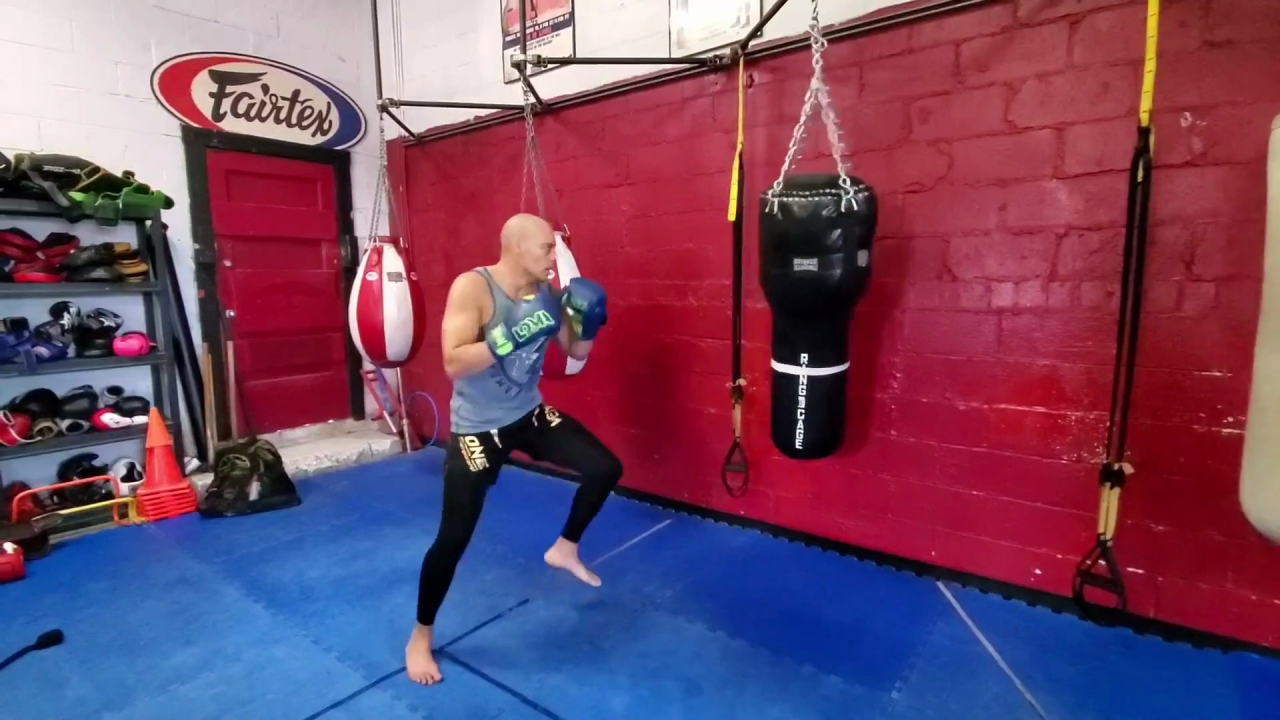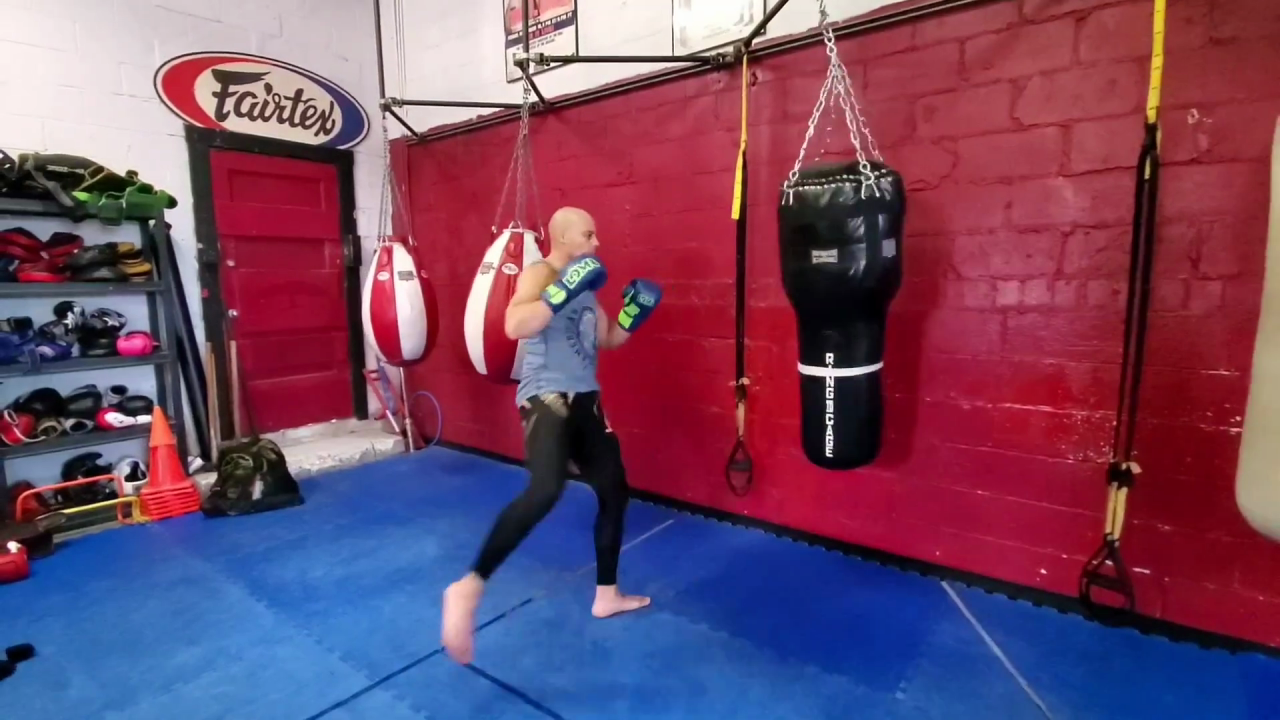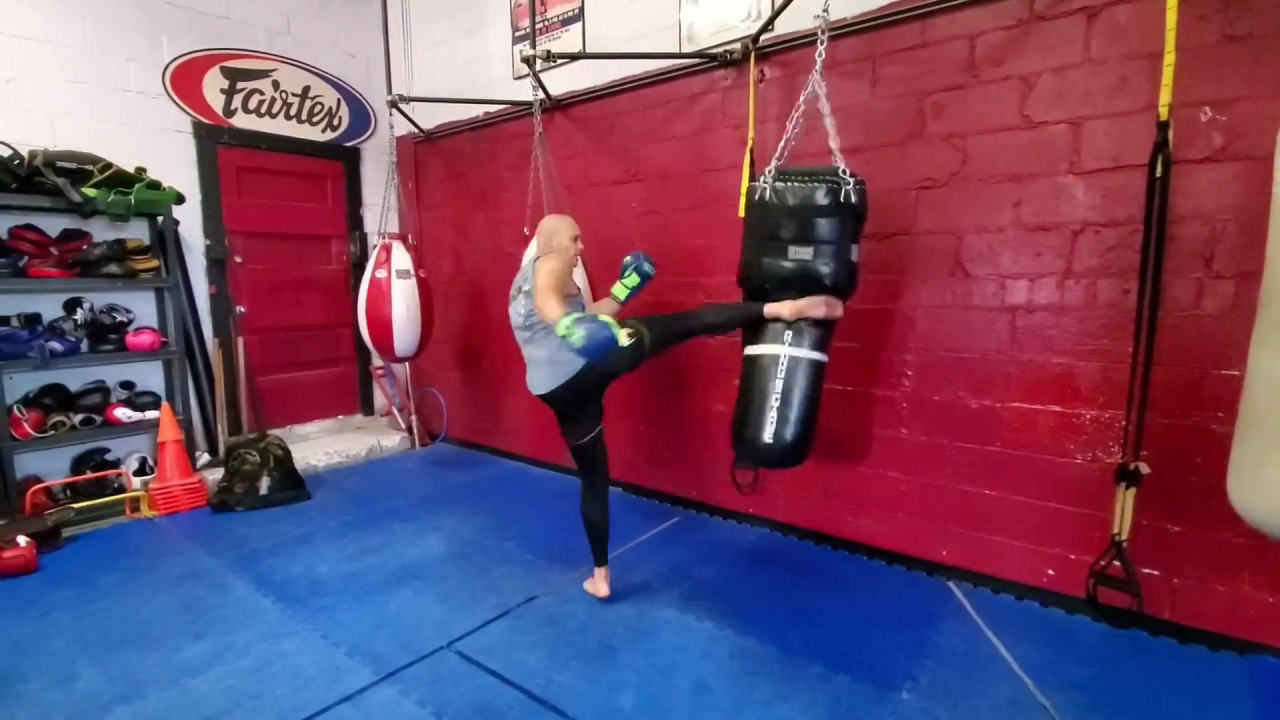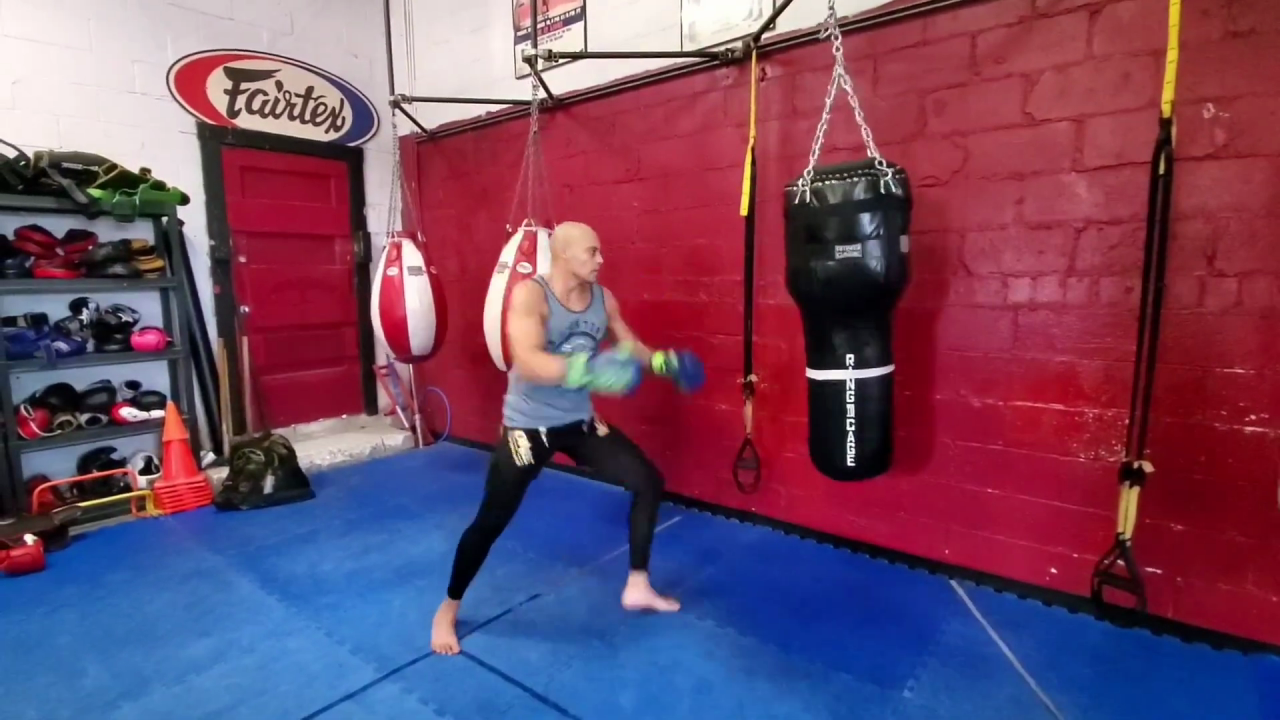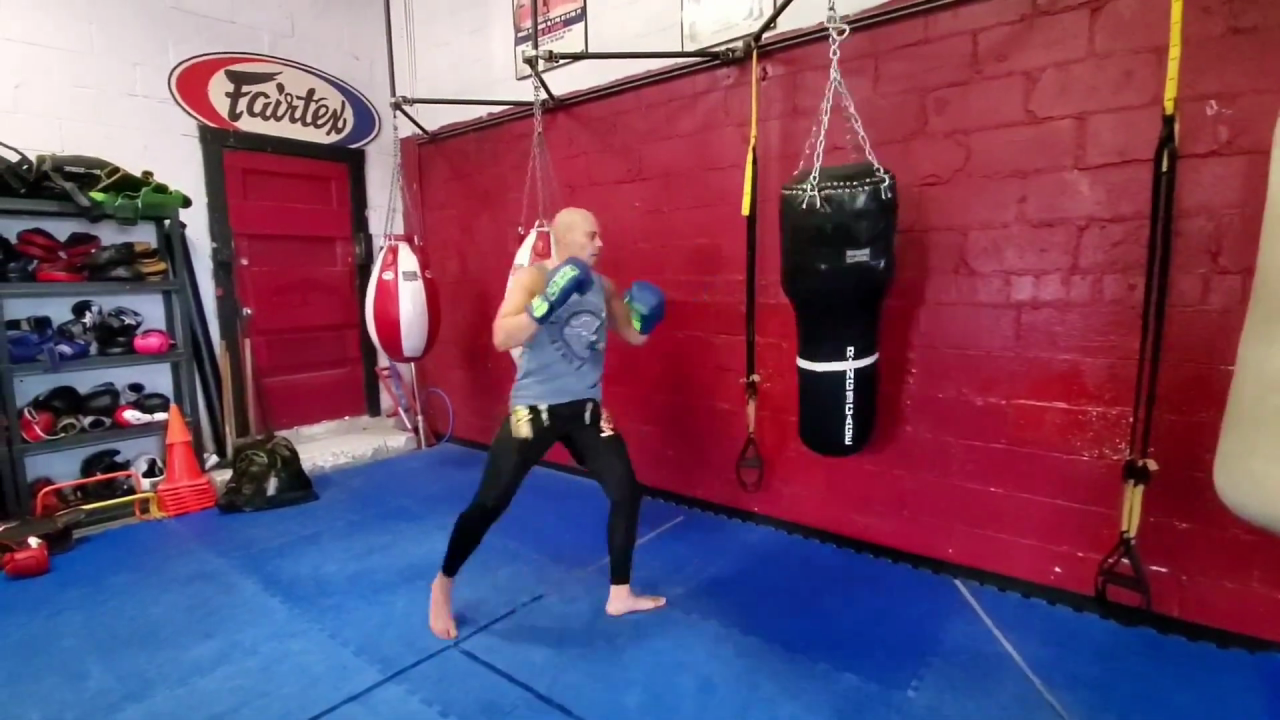
dt=1s
person 1, frame 1
left shoulder: (545, 292)
right shoulder: (471, 287)
left elbow: (576, 348)
right elbow: (454, 364)
left wrist: (586, 319)
right wrist: (511, 336)
left hip: (531, 415)
right hip: (477, 429)
left knee: (606, 468)
right knee: (453, 538)
left ankle: (565, 549)
right ankle: (420, 637)
person 1, frame 2
left shoulder: (585, 285)
right shoulder: (541, 273)
left elbow: (606, 341)
right elbow: (516, 327)
left wrist: (633, 311)
right wrist: (563, 290)
left hip: (584, 401)
right hip: (547, 400)
left knee: (615, 491)
right knee: (544, 491)
left ankle: (607, 595)
right ankle: (470, 588)
person 1, frame 3
left shoulder: (526, 278)
right shoulder: (551, 264)
right elbow: (546, 300)
left wrist: (625, 287)
right wrist: (574, 327)
left hip: (555, 388)
right hip: (584, 365)
left knee: (594, 478)
right knee: (685, 324)
left ankle: (599, 577)
right ankle: (780, 310)
person 1, frame 4
left shoulder: (602, 298)
right shoulder: (530, 294)
left elbow: (631, 350)
right elbow: (526, 362)
left wrist: (672, 364)
right wrist: (593, 373)
left hip: (579, 420)
right hip: (529, 426)
left knee: (649, 482)
right knee: (491, 521)
left ankle: (638, 587)
right ankle: (448, 609)
person 1, frame 5
left shoulder: (601, 285)
right shoulder: (533, 277)
left elbow: (634, 336)
right elbow: (502, 338)
left wrist: (644, 315)
right wrist: (549, 302)
left hip: (585, 408)
right hip: (535, 407)
left knee: (627, 493)
right knee: (490, 501)
left ankle: (620, 595)
right ankle: (443, 584)
